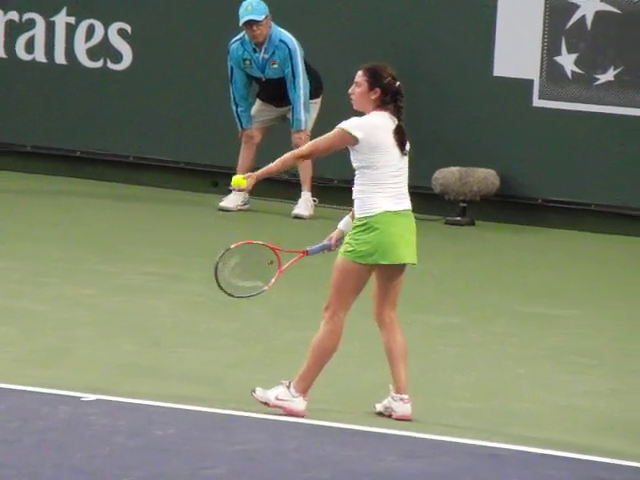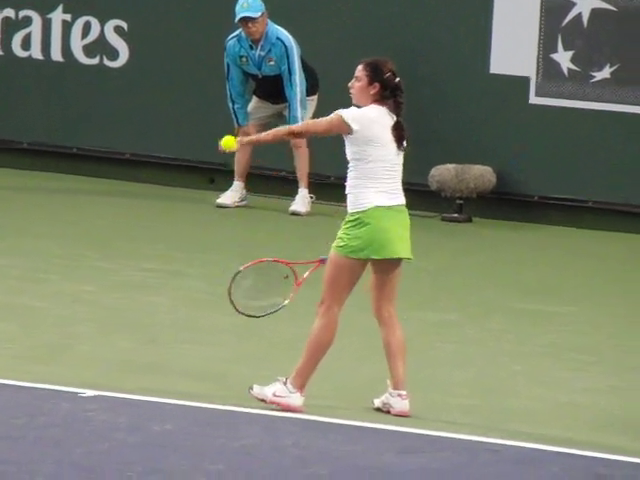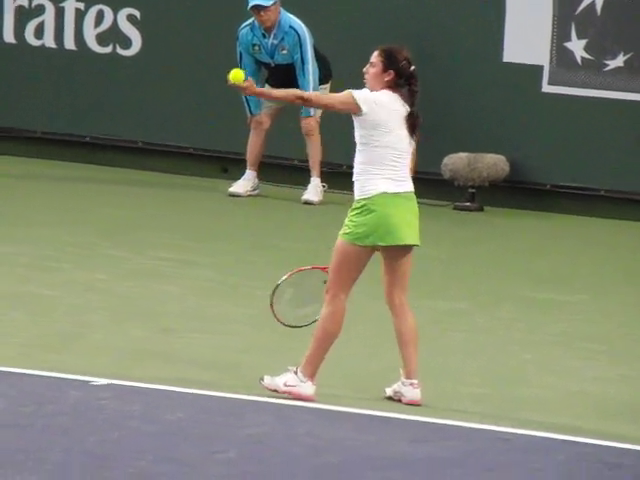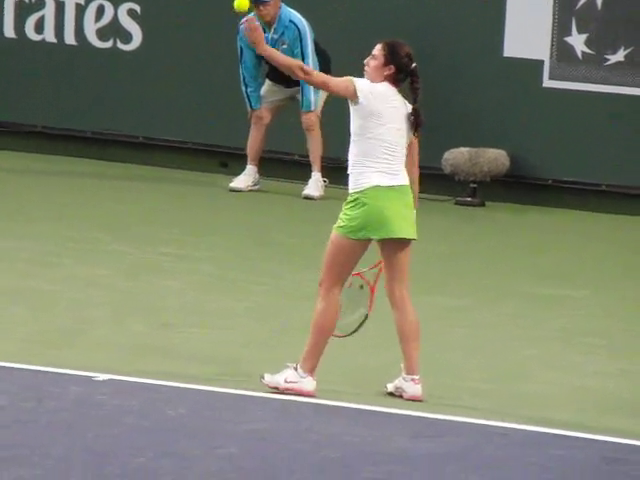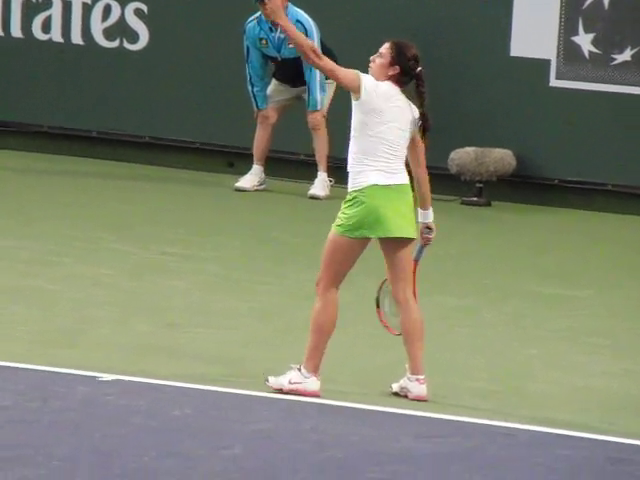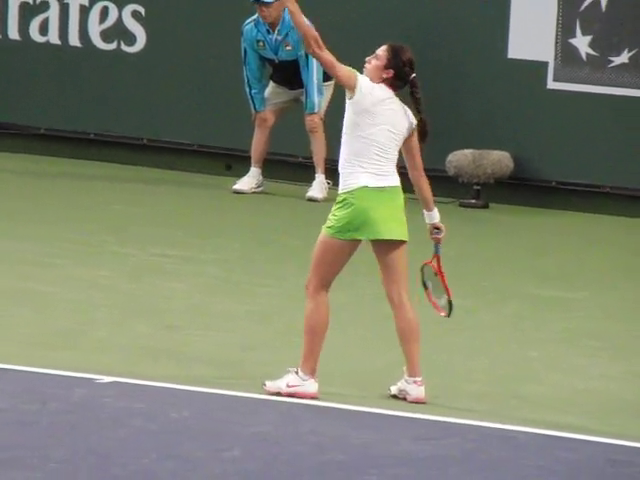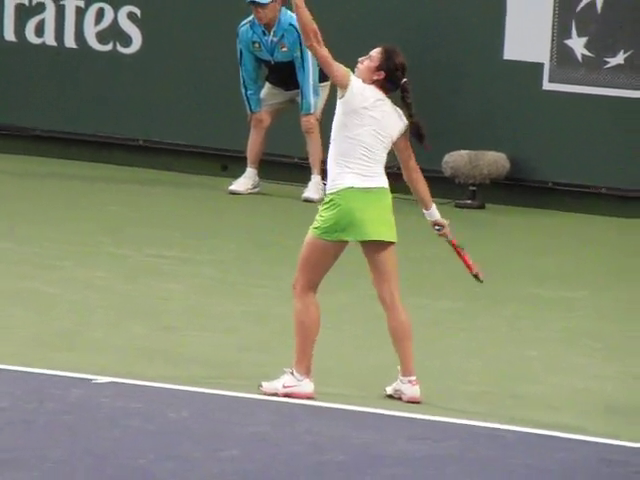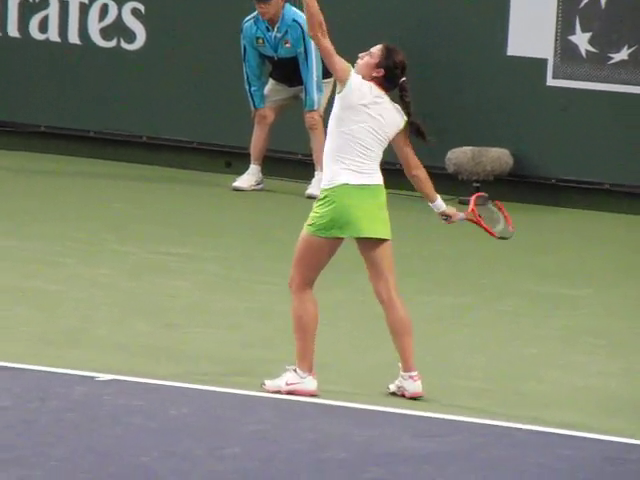
dt=0.2s
person 1, frame 1
left shoulder: (361, 125)
right shoulder: (394, 128)
left elbow: (303, 153)
left wrist: (257, 174)
right wrist: (345, 225)
left hip: (375, 226)
right hip: (401, 224)
left knee: (334, 312)
right knee: (386, 315)
left ankle: (296, 393)
right ankle: (400, 398)
person 1, frame 2
left shoulder: (357, 117)
right shoulder: (393, 123)
left elbow: (297, 131)
left wrist: (249, 140)
left hip: (368, 220)
right hip: (396, 219)
left knee: (328, 307)
right knee: (385, 311)
left ankle: (293, 389)
right ankle: (398, 395)
person 1, frame 3
left shoulder: (368, 100)
right shoulder: (407, 113)
left elbow: (308, 99)
left wrist: (256, 90)
left hip: (374, 206)
right hip: (404, 206)
left knee: (335, 294)
right knee: (398, 299)
left ankle: (304, 378)
right ankle: (410, 384)
person 1, frame 4
left shoulder: (366, 92)
right shoulder: (408, 110)
left elbow: (307, 74)
right elbow: (412, 169)
left wrist: (261, 45)
right wrist: (411, 215)
left hip: (369, 200)
right hip: (400, 200)
left knee: (329, 288)
right knee: (399, 294)
left ankle: (304, 374)
right ankle: (411, 379)
person 1, frame 5
left shoulder: (369, 89)
right shoulder: (412, 111)
left elbow: (316, 57)
right elbow: (419, 169)
right wrist: (426, 215)
left hip: (368, 198)
right hip: (399, 199)
left knee: (327, 286)
right knee: (404, 293)
left ankle: (309, 374)
right ankle: (416, 379)
person 1, frame 6
left shoulder: (363, 90)
right shoulder: (406, 116)
left elbow: (317, 48)
right elbow: (417, 171)
right wrist: (432, 215)
left hip: (358, 200)
right hip: (390, 202)
left knee: (316, 287)
right knee: (399, 296)
left ankle: (305, 377)
right ankle: (414, 381)
person 1, frame 7
left shoulder: (354, 90)
right shoulder: (397, 118)
left elbow: (315, 43)
right elbow: (412, 172)
right wrist: (433, 213)
left hip: (345, 201)
right hip: (378, 202)
left knee: (304, 288)
right knee: (390, 296)
left ankle: (300, 377)
right ankle: (408, 381)
person 1, frame 8
left shoulder: (353, 87)
right shoulder: (395, 116)
left elbow: (319, 34)
right elbow: (413, 169)
right wrist: (440, 205)
left hip: (339, 197)
right hip: (372, 199)
left knee: (300, 284)
right knee: (387, 292)
left ankle: (303, 374)
right ankle: (410, 377)
person 2, frame 1
left shoulder: (287, 44)
right shoulder: (237, 48)
left elbow: (298, 87)
right elbow: (239, 88)
left wrist: (299, 127)
right wrist: (245, 124)
left hip: (303, 95)
right hip: (268, 97)
left knee: (300, 141)
right knee: (249, 138)
left ankle: (306, 198)
right ankle: (240, 194)
person 2, frame 2
left shoulder: (283, 42)
right shoulder: (233, 45)
left elbow: (295, 84)
right elbow: (235, 85)
left wrist: (297, 123)
right wrist: (240, 120)
left hip: (300, 91)
right hip: (264, 95)
left knee: (297, 138)
right knee: (245, 133)
left ankle: (303, 194)
right ankle: (238, 189)
person 2, frame 3
left shoulder: (296, 31)
right shoulder: (245, 33)
left elbow: (307, 73)
right elbow: (248, 75)
left wrist: (308, 113)
right wrist: (254, 109)
left hip: (312, 81)
right hip: (276, 83)
left knee: (309, 127)
right knee: (258, 123)
left ankle: (315, 184)
right ankle: (250, 179)
person 2, frame 4
left shoulder: (296, 25)
left elbow: (308, 68)
right elbow: (248, 69)
left wrist: (309, 108)
right wrist: (254, 105)
right hip: (277, 78)
left knee: (310, 122)
right knee: (258, 118)
left ankle: (316, 179)
right ankle: (251, 174)
person 2, frame 5
left shoulder: (303, 24)
right shoulder: (253, 27)
left elbow: (314, 67)
right elbow: (255, 69)
left wrist: (315, 107)
right wrist: (260, 104)
left hip: (317, 76)
right hip: (284, 78)
left knee: (316, 121)
right knee: (265, 118)
left ankle: (322, 178)
right ankle: (257, 173)
person 2, frame 6
right shoulder: (250, 29)
left elbow: (311, 69)
right elbow: (252, 71)
left wrist: (313, 109)
right wrist: (258, 107)
left hip: (315, 79)
right hip: (281, 81)
left knee: (313, 123)
right knee: (262, 120)
left ankle: (320, 180)
right ankle: (255, 176)
person 2, frame 7
left shoulder: (296, 28)
right shoulder: (246, 30)
left elbow: (307, 70)
right elbow: (248, 72)
left wrist: (309, 110)
right wrist: (254, 107)
left hip: (311, 80)
right hip: (276, 82)
left knee: (309, 124)
right knee: (258, 121)
left ankle: (316, 181)
right ankle: (251, 177)
person 2, frame 8
left shoulder: (299, 24)
right shoulder: (250, 27)
left elbow: (311, 66)
right elbow: (251, 68)
left wrist: (312, 107)
right wrist: (258, 104)
left hip: (315, 77)
right hip: (280, 78)
left knee: (313, 121)
right knee: (262, 117)
left ankle: (319, 178)
right ankle: (254, 173)
